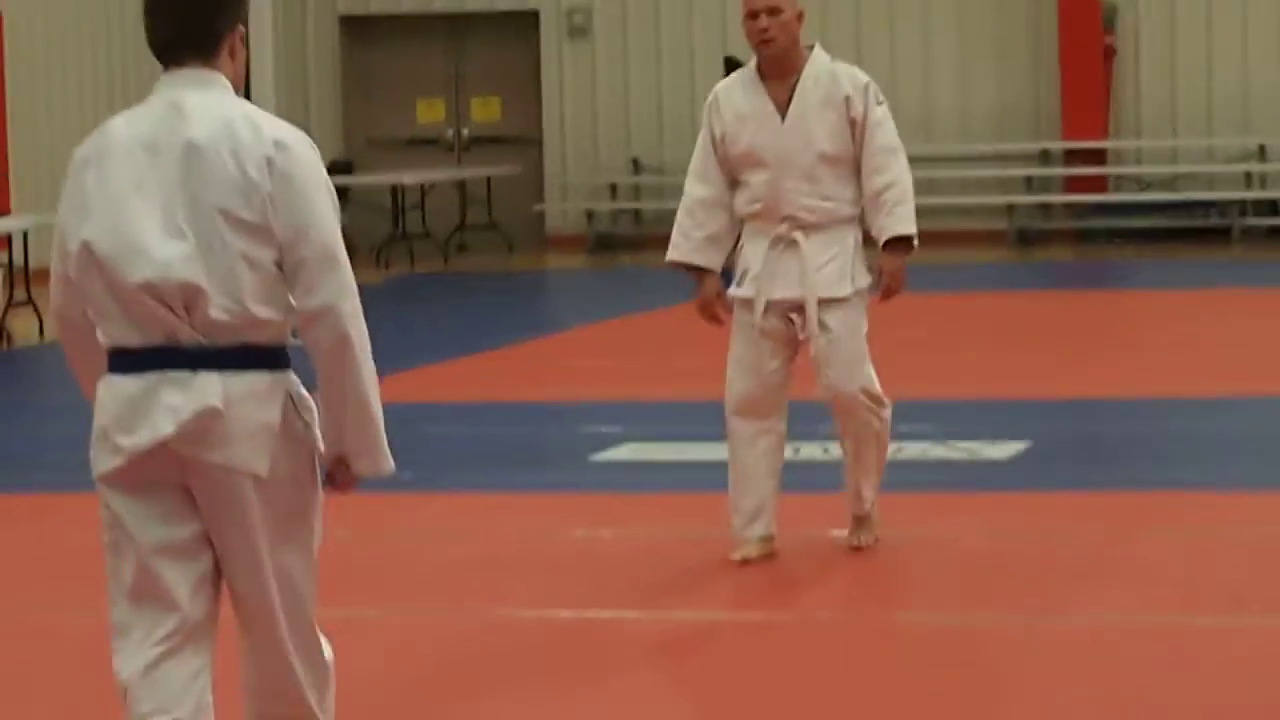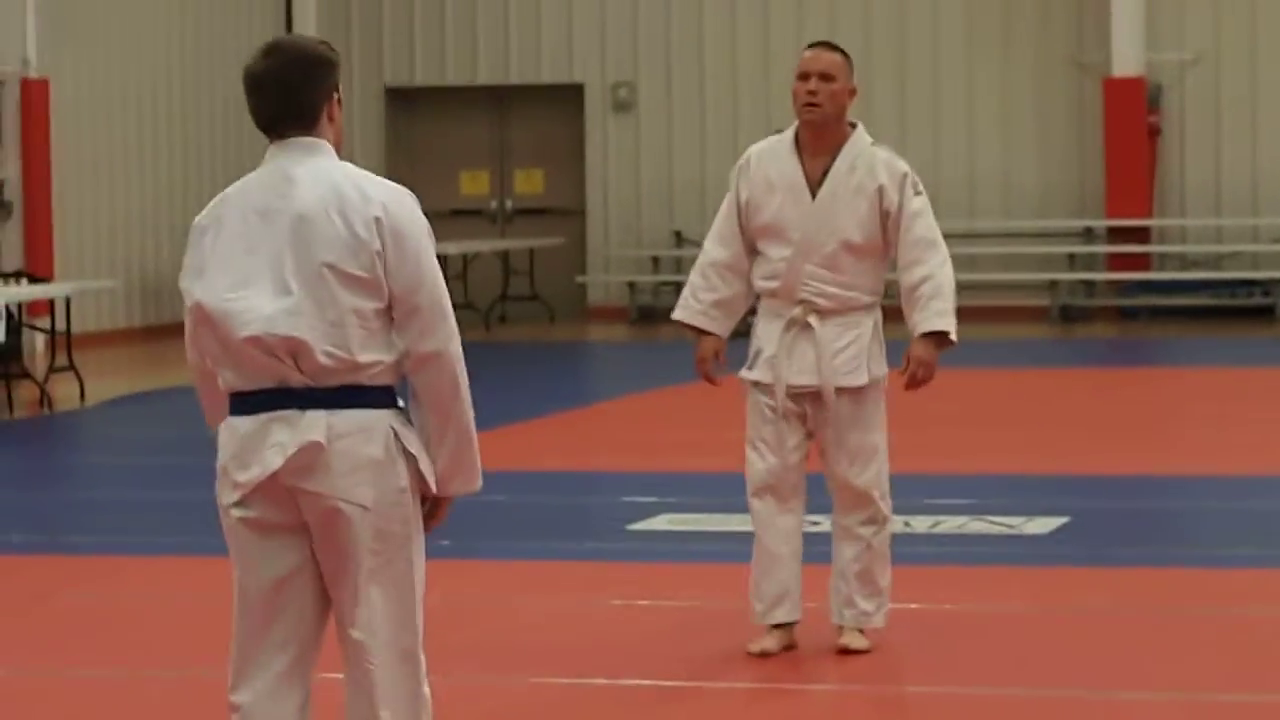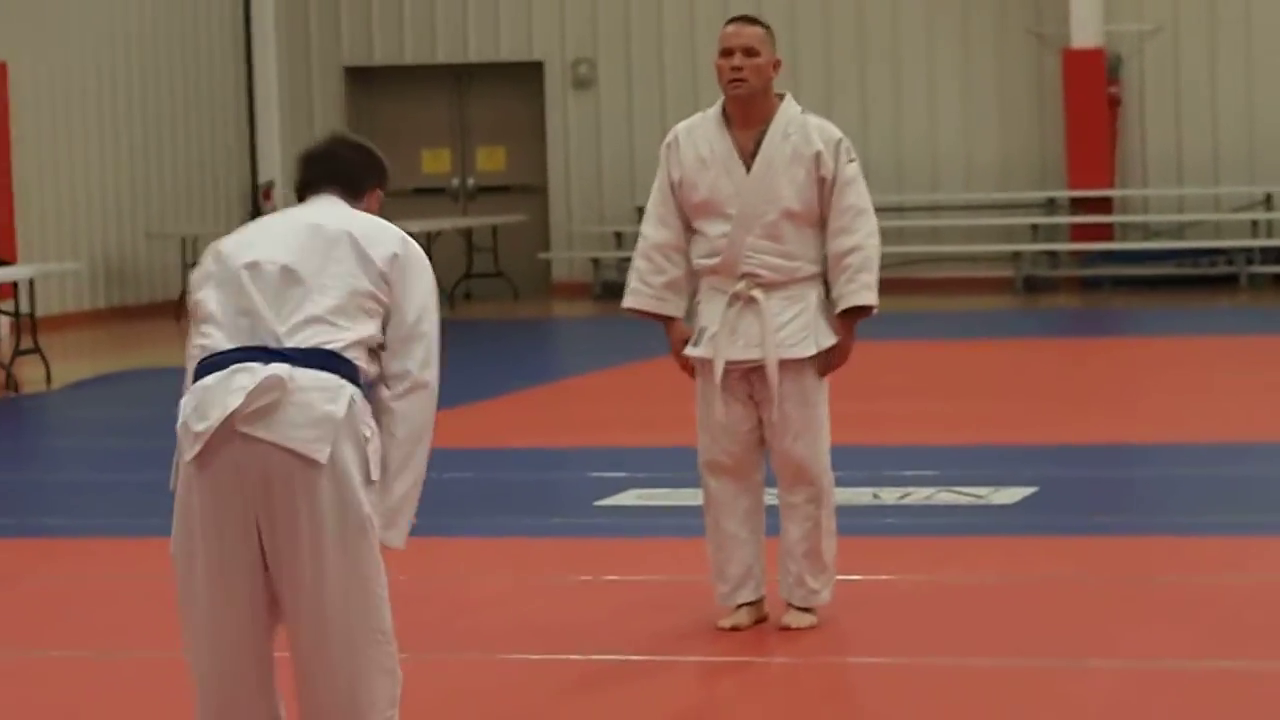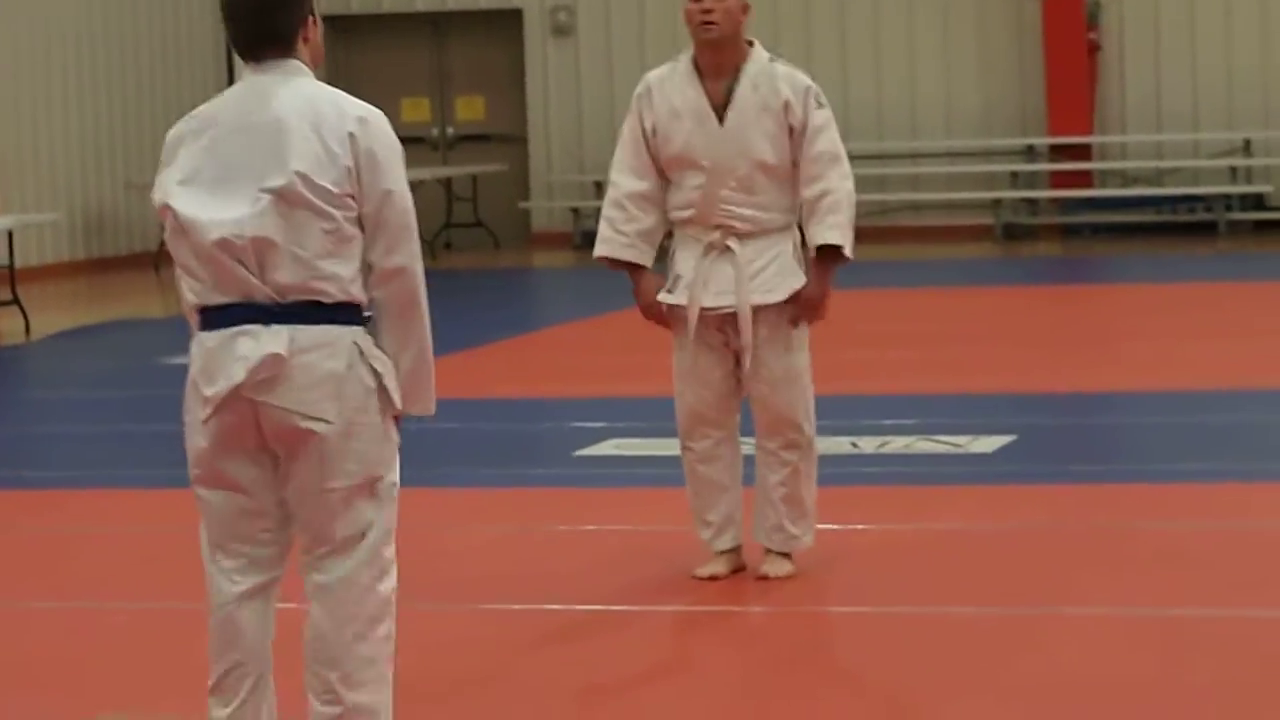
dt=1s
person 1, frame 1
left shoulder: (99, 151)
right shoulder: (273, 144)
left elbow: (72, 310)
right elbow: (327, 304)
right wrist: (354, 437)
left hip: (133, 407)
right hip: (245, 403)
left knee: (156, 634)
right knee: (280, 627)
person 1, frame 2
left shoulder: (215, 218)
right shoulder: (379, 203)
left elbow: (205, 363)
right elbow: (432, 347)
right wrist: (444, 466)
left hip: (256, 450)
right hip: (359, 446)
left knee: (267, 654)
right knee: (381, 646)
person 1, frame 3
left shoulder: (229, 246)
right shoulder: (395, 245)
right elbow: (410, 384)
right wrist: (384, 516)
left hip: (213, 417)
right hip: (317, 416)
left knee: (224, 641)
right knee: (348, 640)
person 1, frame 4
left shoulder: (188, 135)
right shoulder: (353, 121)
left elbow: (190, 267)
right elbow: (396, 264)
right wrist: (407, 380)
left hip: (223, 364)
right hip: (327, 363)
left knee: (236, 572)
right knee: (349, 571)
person 2, frame 1
left shoulder: (850, 87)
right shoulder: (725, 99)
left elbow: (885, 171)
right elbow: (707, 191)
left wrist: (893, 250)
right wrist: (704, 271)
left hip: (832, 261)
right hip: (760, 265)
left knee: (852, 393)
right knee: (750, 401)
left ankle: (863, 509)
right ankle: (754, 530)
person 2, frame 2
left shoulder: (885, 171)
right shoulder: (757, 165)
left elbow: (924, 259)
right elbow: (726, 254)
left wrist: (928, 336)
right wrist: (708, 329)
left hip: (850, 347)
right hip: (775, 344)
left knee: (859, 488)
right knee: (771, 484)
left ankle: (858, 616)
right ankle: (778, 619)
person 2, frame 3
left shoulder: (821, 141)
right shoulder: (683, 143)
left elbow: (852, 233)
right elbow: (662, 237)
left wrist: (847, 323)
right wrist: (671, 321)
left hip: (794, 320)
right hip: (718, 321)
left knee: (803, 465)
right knee: (724, 464)
left ankle: (805, 595)
right ankle: (742, 595)
person 2, frame 4
left shoulder: (791, 87)
right shoulder: (656, 91)
left elbow: (827, 178)
right elbow: (633, 185)
left wrist: (822, 267)
right wrist: (639, 271)
left hip: (771, 268)
right hip: (694, 270)
left knee: (784, 413)
right knee: (701, 417)
left ankle: (783, 543)
right ankle: (723, 543)
